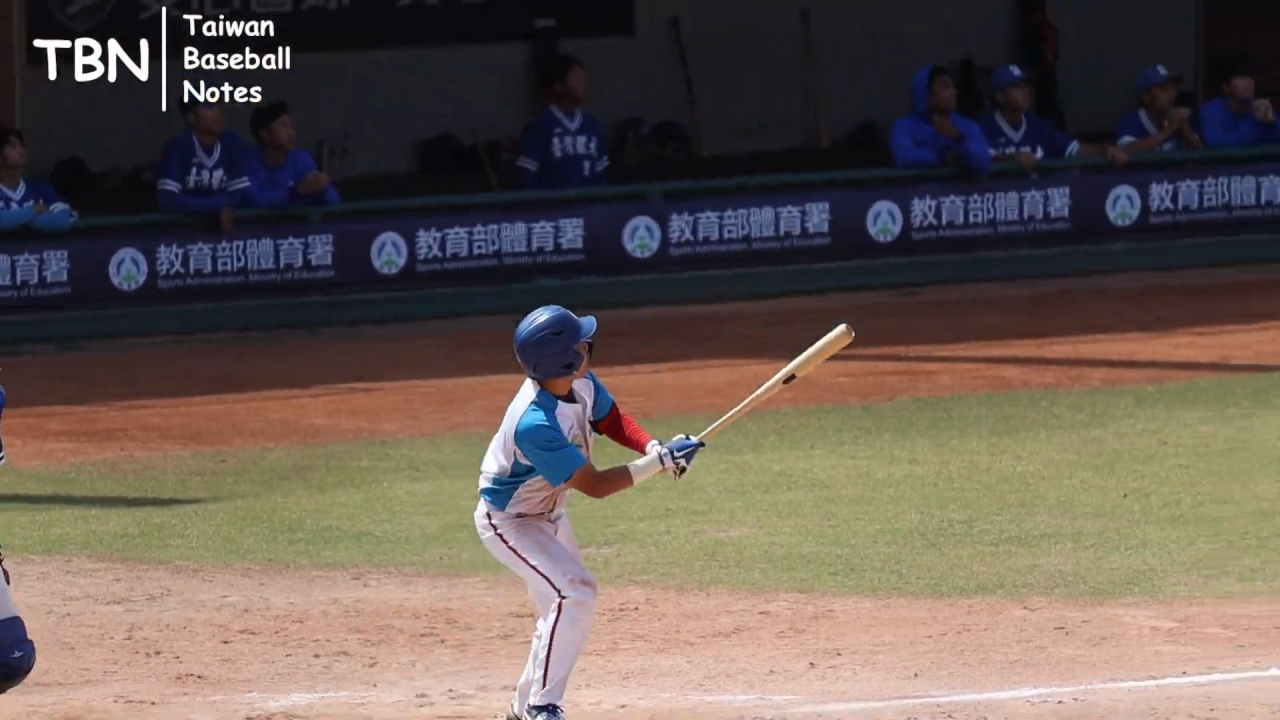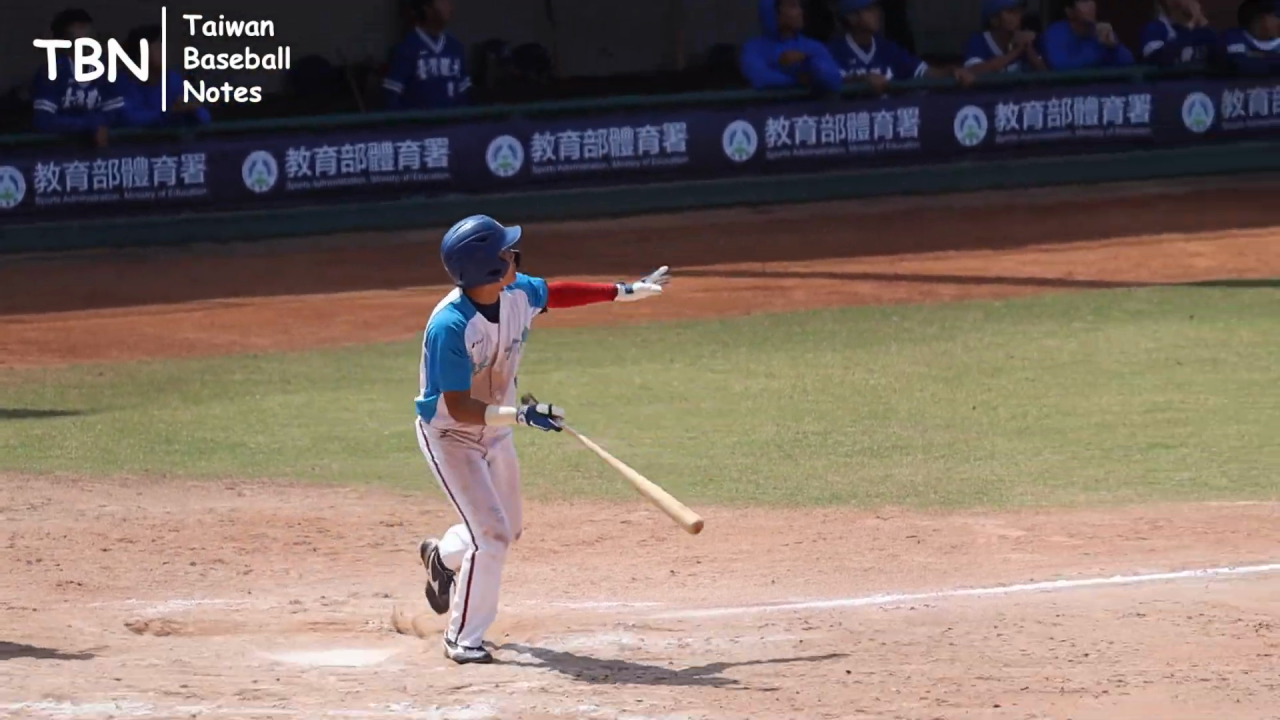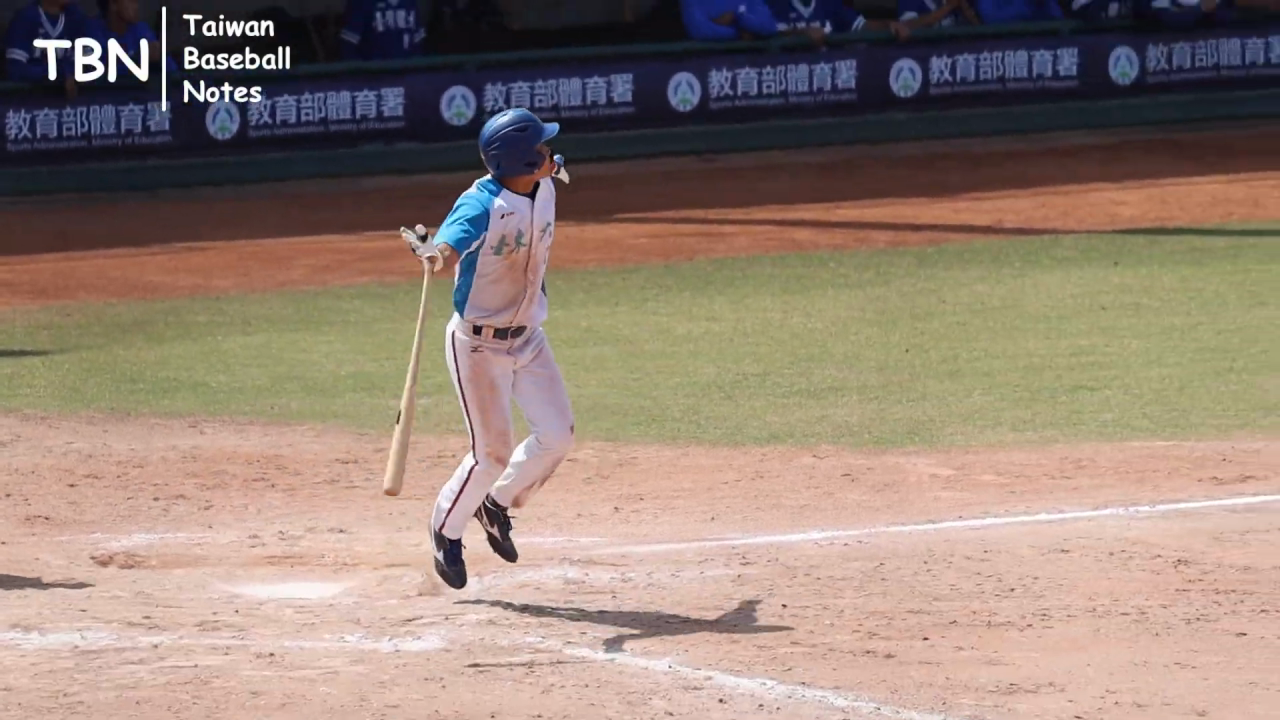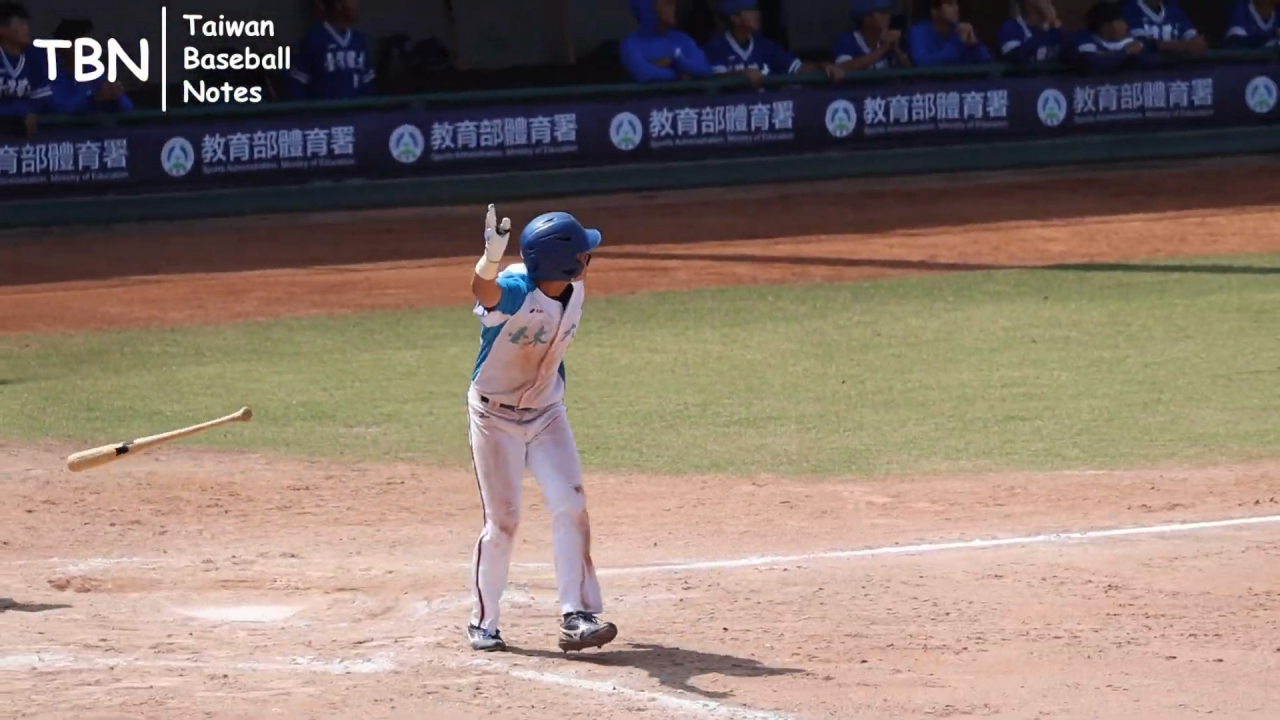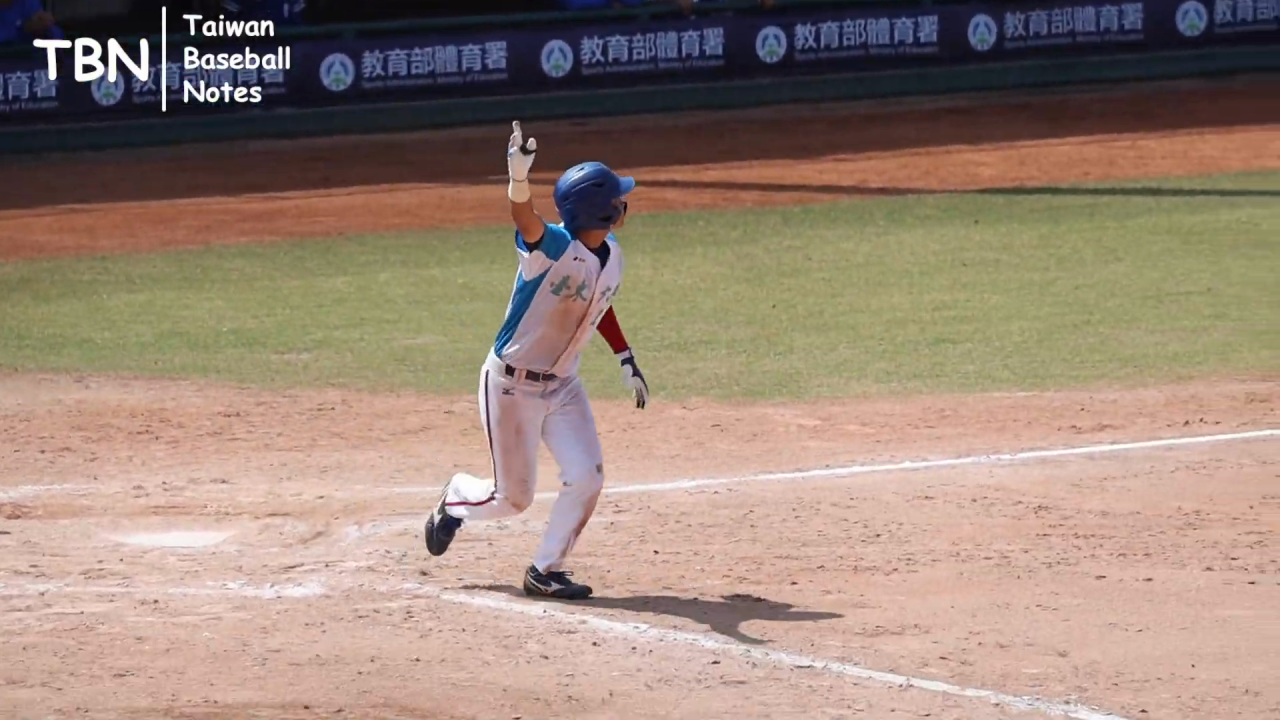
dt=0.2s
person 1, frame 1
left shoulder: (580, 383)
right shoulder: (534, 423)
left elbow: (610, 418)
right elbow: (592, 484)
left wrist: (653, 449)
right wrist: (656, 465)
left hip: (547, 512)
right hip: (509, 520)
left knee: (562, 603)
right knee: (577, 594)
person 1, frame 2
left shoulder: (516, 289)
right shoulder: (448, 326)
left elbow: (558, 295)
right elbow: (449, 408)
left wrist: (625, 290)
right wrist: (516, 412)
left hip: (497, 428)
right hip: (448, 433)
left knee: (499, 523)
right knee: (495, 534)
left ankle: (444, 557)
right ankle: (464, 638)
person 1, frame 3
left shoulder: (542, 182)
right shoulder: (480, 204)
right elbow: (445, 251)
left wrist: (556, 165)
right wrist: (431, 252)
left hip: (527, 336)
right hip: (476, 342)
left knee: (557, 436)
right knee: (491, 453)
left ankle: (499, 505)
right ankle: (447, 530)
person 1, frame 4
left shoulder: (575, 288)
right shoulder: (514, 292)
right elbow: (483, 291)
right wrist: (493, 254)
left hip: (546, 417)
right hip: (496, 417)
left knee: (570, 507)
right knee: (503, 524)
left ankle: (577, 619)
right ankle: (483, 624)
person 1, frame 5
left shoulder: (611, 252)
right shoulder: (544, 247)
right elbow: (520, 209)
left wrist: (625, 357)
right wrist: (519, 172)
left hip: (561, 384)
right hip: (510, 383)
left knee: (588, 478)
right knee: (511, 497)
left ankle: (546, 570)
right ankle: (456, 500)
